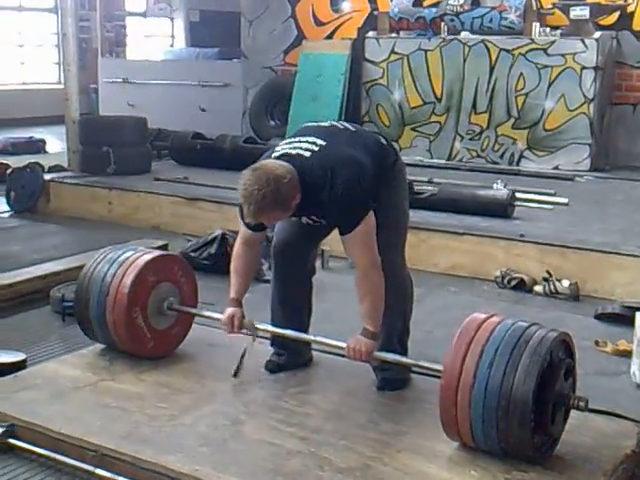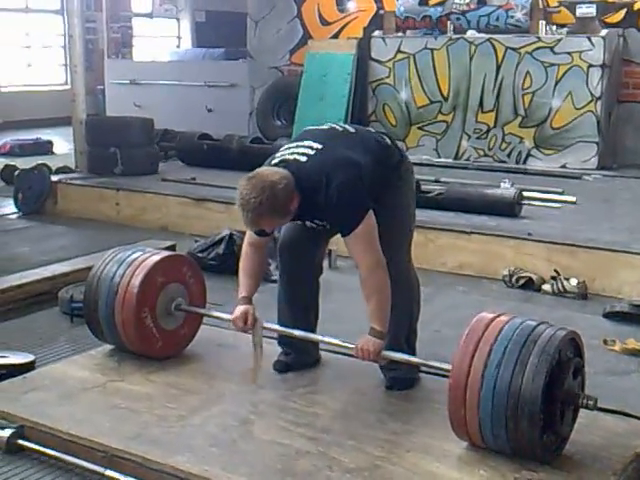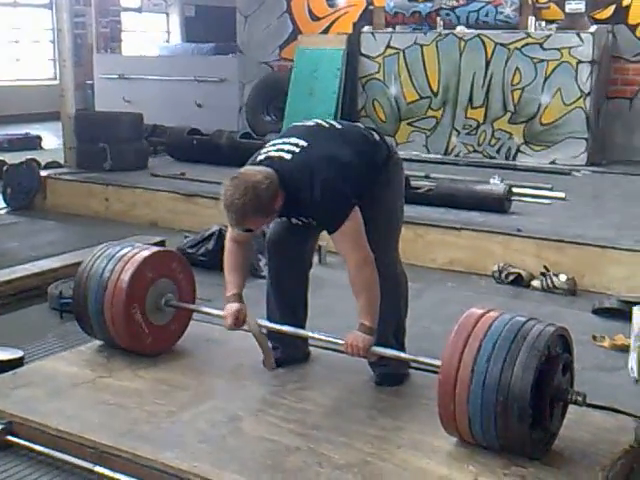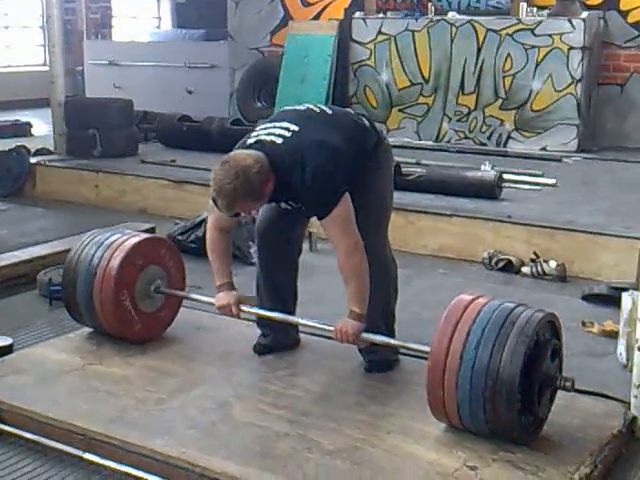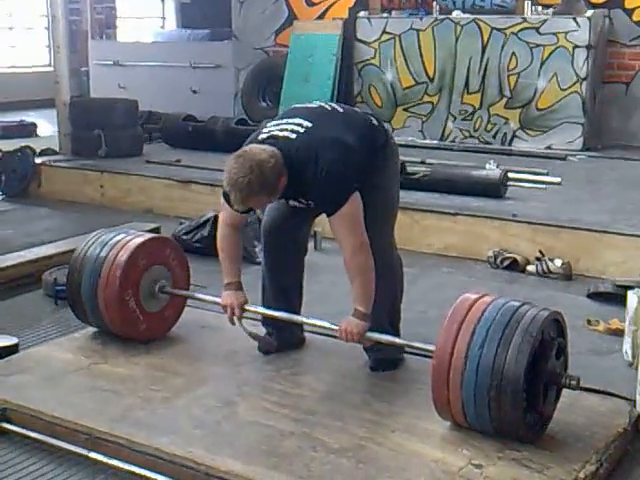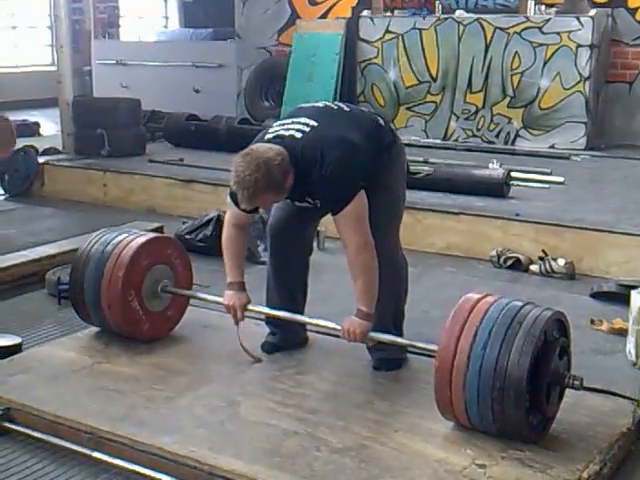
dt=0.3s
person 1, frame 1
left shoulder: (340, 190)
right shoulder: (259, 189)
left elbow: (367, 265)
right elbow: (247, 243)
left wrist: (369, 333)
right wrist: (235, 301)
left hip: (380, 174)
left knee: (388, 263)
right knee: (286, 252)
left ankle: (391, 359)
right ankle: (290, 348)
person 1, frame 2
left shoulder: (338, 192)
right shoulder: (263, 193)
left elbow: (371, 264)
right elbow: (254, 246)
left wrist: (376, 332)
right wrist: (244, 299)
left hip: (388, 174)
left knee: (394, 263)
right knee: (292, 250)
left ankle: (400, 359)
right ankle: (298, 348)
person 1, frame 3
left shoulder: (323, 190)
right shoulder: (250, 189)
left elbow: (359, 260)
right elbow: (236, 241)
left wrist: (366, 328)
right wrist: (233, 297)
left hip: (376, 168)
left knee: (381, 258)
right knee: (280, 246)
left ankle: (389, 354)
right ankle: (288, 343)
person 1, frame 4
left shoulder: (314, 175)
right shoulder: (237, 174)
left elbow: (348, 246)
right elbow: (217, 227)
left wrist: (356, 315)
right wrist: (224, 286)
left hip: (366, 155)
left knee: (370, 244)
right knee: (270, 232)
left ankle: (379, 341)
right ankle: (277, 330)
person 1, frame 5
left shoulder: (327, 173)
right shoulder: (246, 170)
left elbow: (355, 246)
right elbow: (229, 224)
left wrist: (360, 314)
right wrist: (232, 285)
left hip: (372, 155)
left knee: (377, 244)
right knee: (276, 231)
right ankle: (282, 329)
person 1, frame 6
left shoulder: (333, 171)
right shoulder: (253, 171)
left elbow: (359, 245)
right elbow: (234, 224)
left wrist: (363, 314)
right wrist: (235, 285)
left hip: (380, 154)
left knee: (382, 243)
right knee: (282, 230)
left ankle: (387, 340)
right ankle: (286, 328)
